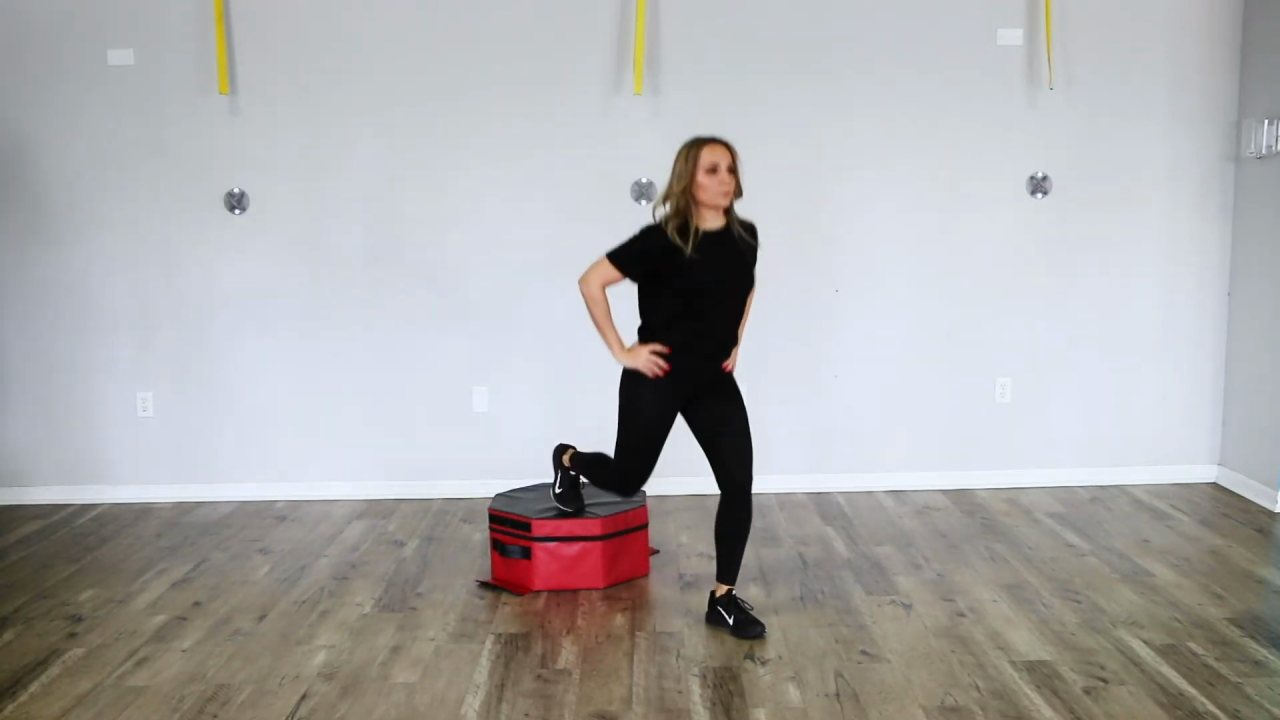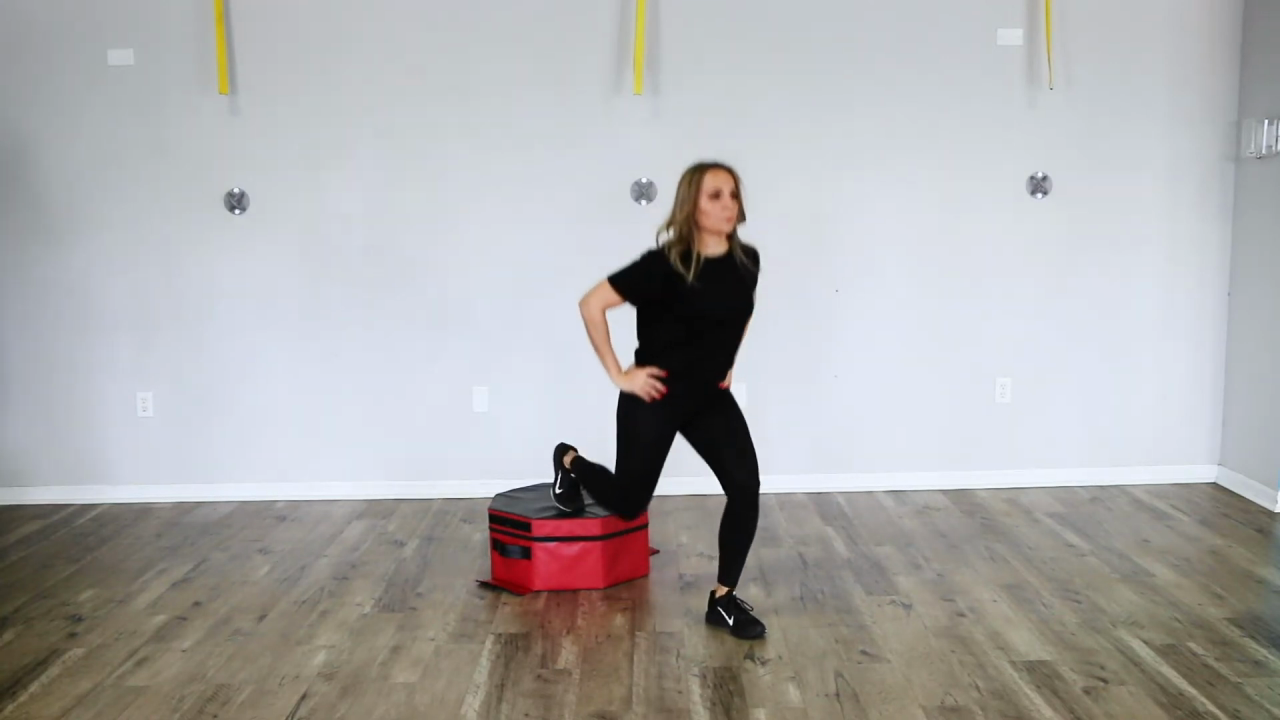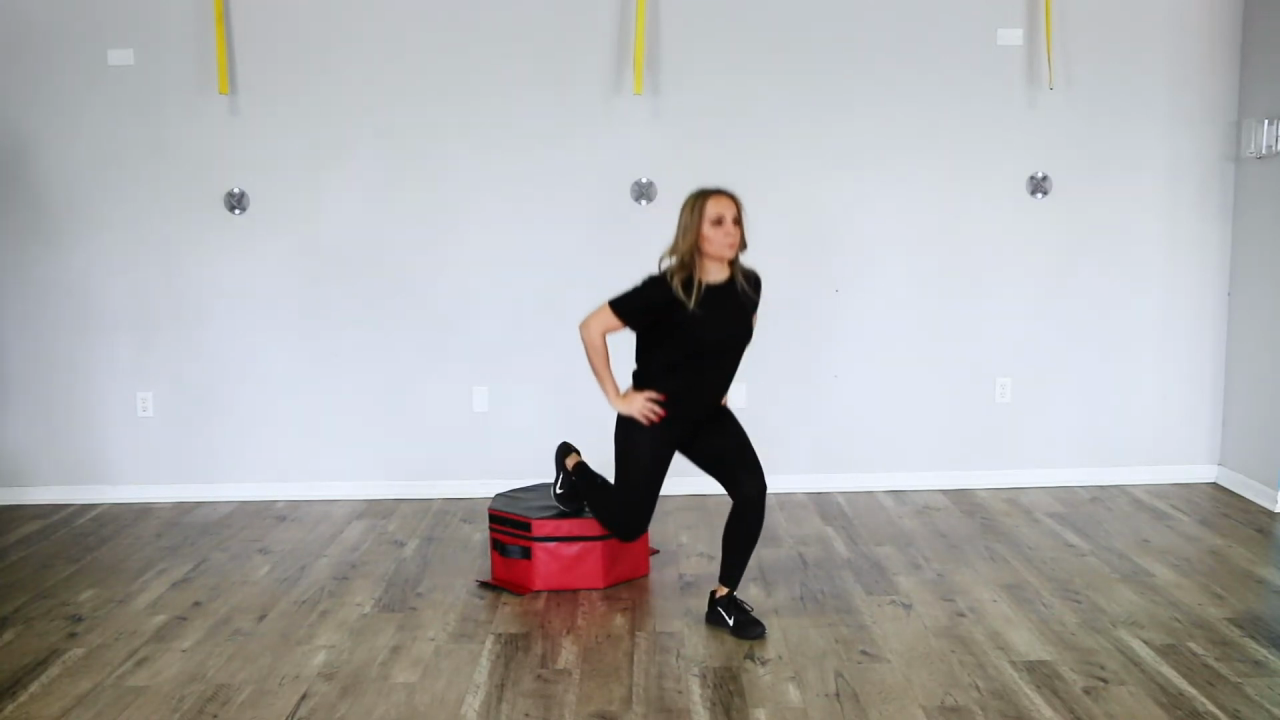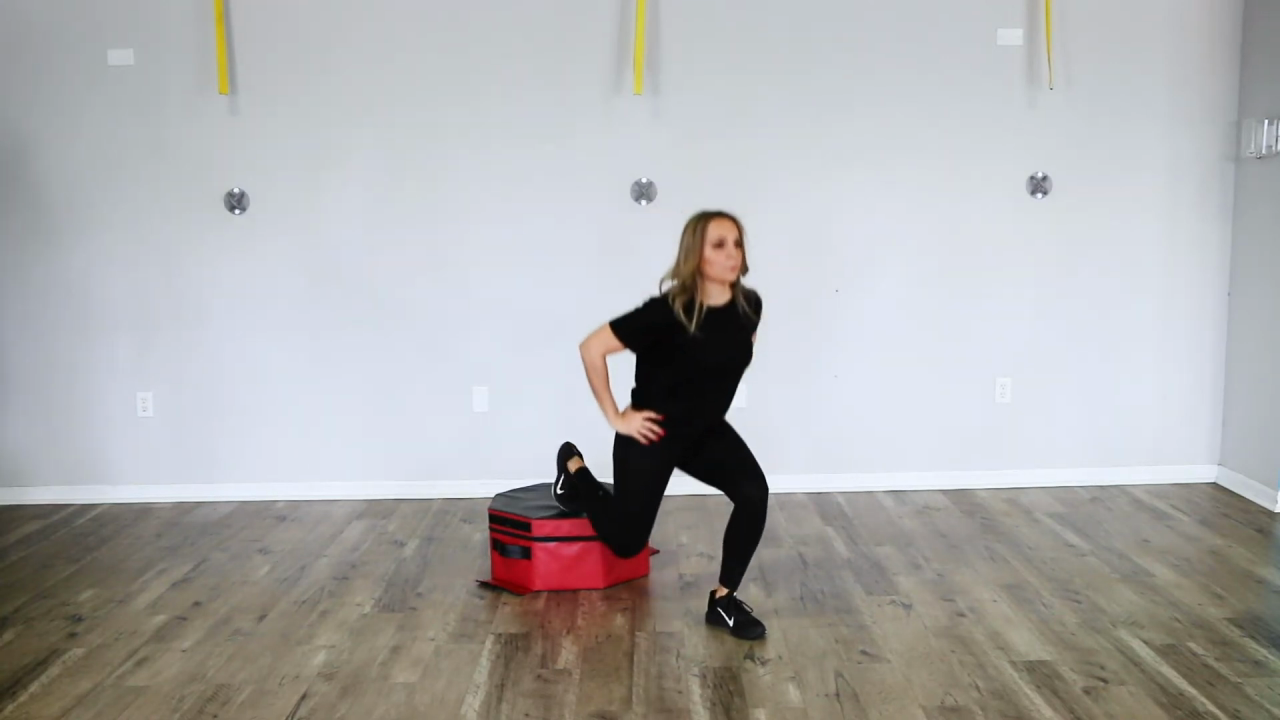
dt=0.1s
person 1, frame 1
left shoulder: (745, 237)
right shoulder: (662, 240)
right elbow: (591, 282)
right wrist: (621, 353)
left hip: (714, 380)
right hip: (657, 377)
left knee: (739, 481)
right knee: (627, 479)
left ankle: (724, 597)
right ankle: (568, 463)
person 1, frame 2
left shoulder: (746, 260)
right shoulder: (664, 265)
right elbow: (592, 305)
right wrist: (618, 374)
left hip: (710, 398)
right hip: (655, 399)
left knee: (745, 486)
right knee: (629, 502)
left ankle: (723, 598)
right ankle: (569, 464)
person 1, frame 3
left shoulder: (747, 286)
right shoulder: (666, 291)
right elbow: (592, 328)
right wrist: (617, 399)
left hip: (707, 416)
right hip: (653, 417)
left knee: (752, 490)
right knee: (627, 524)
left ankle: (724, 599)
right ankle: (572, 468)
person 1, frame 4
left shoulder: (748, 305)
right shoulder: (667, 313)
right elbow: (592, 349)
right wrist: (615, 417)
left hip: (706, 432)
right hip: (652, 435)
left knee: (754, 493)
right knee: (626, 540)
left ankle: (724, 599)
right ankle: (573, 469)
